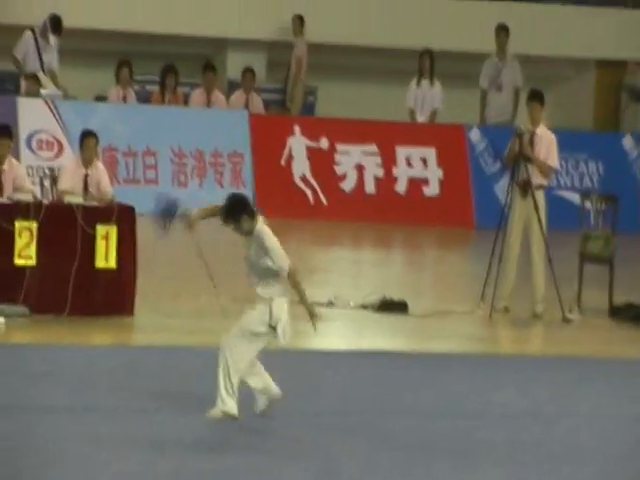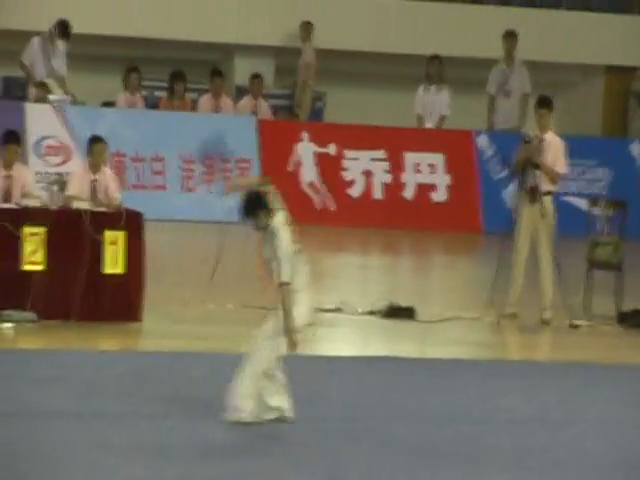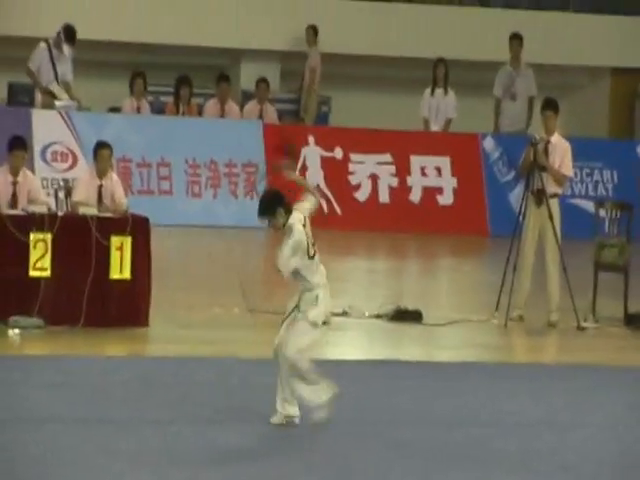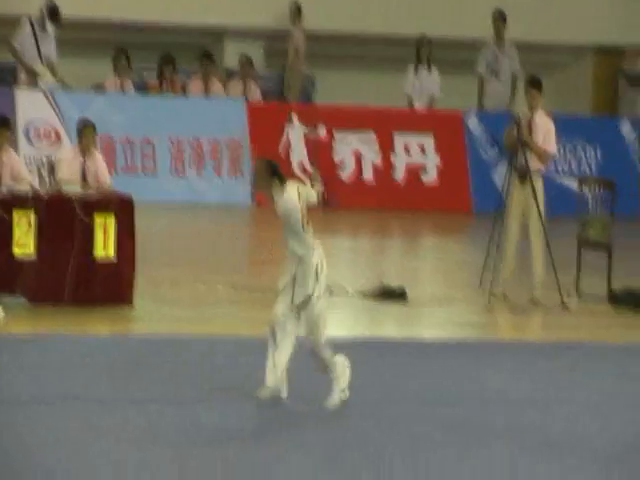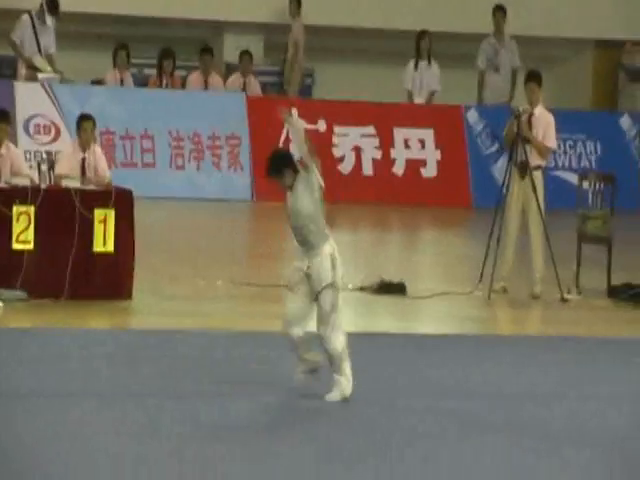
dt=0.1s
person 1, frame 1
left shoulder: (264, 240)
right shoulder: (251, 227)
left elbow: (290, 273)
left wrist: (306, 305)
left hip: (272, 306)
right hip: (266, 302)
left knee: (231, 346)
right knee: (239, 350)
right ankle: (268, 392)
person 1, frame 2
left shoulder: (277, 237)
right shoulder: (276, 217)
left elbow: (285, 285)
right elbow: (272, 194)
left wrist: (290, 330)
right wrist: (252, 186)
left hip: (293, 304)
right hip: (286, 302)
left knee: (259, 351)
right knee: (265, 354)
right ankle: (278, 407)
person 1, frame 3
left shoulder: (293, 237)
right shoulder: (299, 215)
left elbow: (283, 267)
right elbow: (313, 196)
left hip: (314, 299)
right hip: (305, 296)
left knee: (292, 351)
right knee: (283, 348)
left ankle: (322, 391)
right ankle: (287, 411)
person 1, frame 4
left shoulder: (291, 193)
right shoulder: (294, 190)
right elbow: (316, 191)
left hip: (310, 270)
right hip: (297, 271)
left knee: (315, 337)
right knee: (279, 323)
left ankle: (340, 381)
right ankle: (276, 383)
person 1, frame 5
left shoulder: (308, 183)
right shoulder: (292, 193)
left elbow: (308, 158)
left wrist: (292, 124)
left hip: (323, 261)
right hip: (307, 262)
left knee: (328, 329)
right knee: (293, 319)
left ankle: (343, 382)
right ankle: (308, 360)
person 2, frame 1
left shoulder: (549, 138)
right shoulder: (520, 134)
left elbow: (549, 171)
right elbow: (508, 163)
left wrist: (532, 154)
right wrist: (515, 147)
left hip: (536, 194)
right hip: (519, 192)
left knee: (537, 246)
right knee: (511, 243)
left ankle: (538, 301)
right ankle: (503, 297)
person 2, frame 2
left shoulder: (557, 143)
right shoulder: (529, 139)
left elbow: (556, 177)
right elbow: (516, 169)
left wrist: (540, 160)
right wrist: (524, 154)
left hip: (545, 200)
right hip: (526, 198)
left knee: (545, 253)
right knee: (519, 249)
left ankle: (547, 307)
right ankle: (512, 303)
person 2, frame 3
left shoulder: (564, 146)
right shoulder: (535, 142)
left elbow: (563, 180)
right elbow: (522, 172)
left wrist: (546, 163)
right wrist: (530, 156)
left hip: (551, 202)
right hip: (533, 200)
left knee: (552, 255)
right knee: (526, 252)
left ankle: (553, 310)
right ankle: (519, 305)
person 2, frame 4
left shoulder: (547, 124)
right shoulder: (519, 119)
left elbow: (546, 157)
right elbow: (507, 148)
left wrist: (529, 140)
right wrist: (512, 133)
left hip: (535, 180)
right hip: (517, 179)
left knee: (536, 233)
right knee: (511, 230)
left ankle: (537, 286)
right ankle: (502, 282)
person 2, frame 5
left shoulder: (547, 118)
right shoulder: (518, 114)
left elbow: (546, 152)
right elbow: (506, 143)
left wrist: (529, 135)
right wrist: (512, 127)
left hip: (535, 174)
right hip: (517, 173)
left knee: (535, 227)
right knee: (510, 224)
left ankle: (537, 281)
right ankle: (502, 277)
